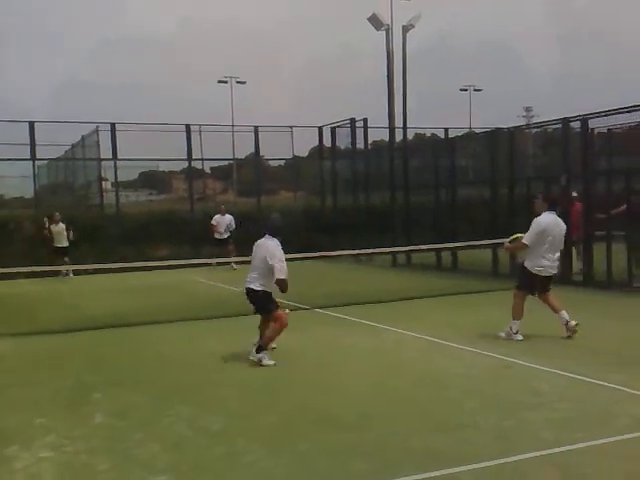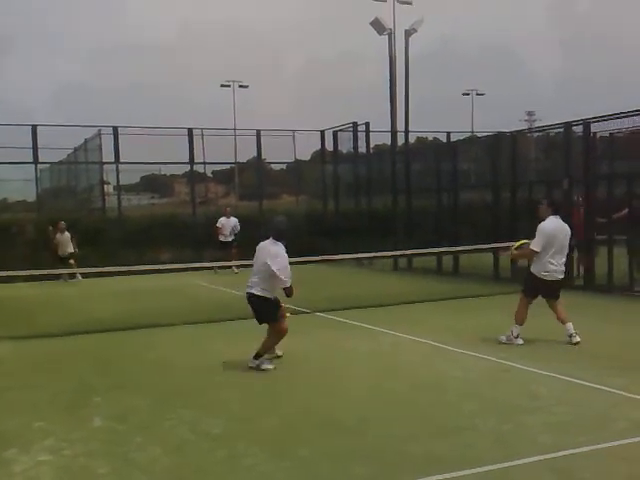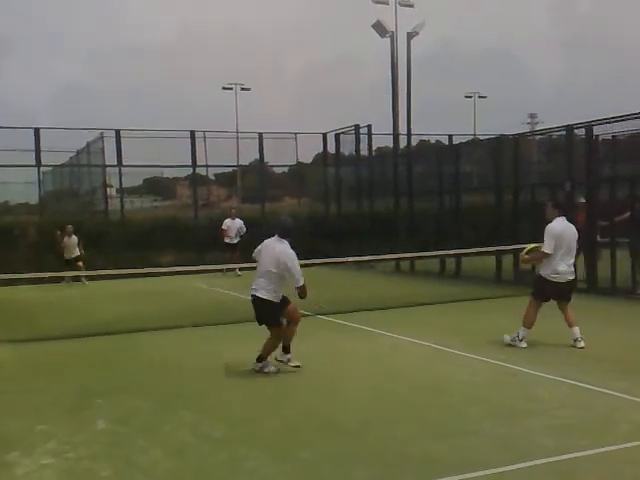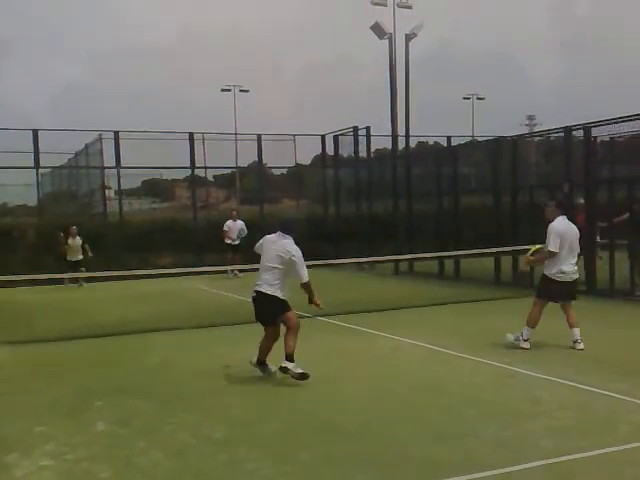
dt=0.1s
person 1, frame 1
left shoulder: (259, 243)
right shoulder: (276, 250)
right elbow: (280, 280)
right wrist: (284, 288)
left hip: (254, 287)
right hip: (259, 291)
left knee: (269, 317)
right knee: (282, 320)
left ankle: (263, 341)
right ankle: (258, 353)
person 1, frame 2
left shoulder: (262, 245)
right shoulder: (280, 255)
right elbow: (286, 287)
right wrist: (290, 292)
left hip: (255, 292)
right hip: (260, 296)
left knee: (281, 315)
right knee: (281, 329)
left ankle: (269, 350)
right ankle: (257, 359)
person 1, frame 3
left shoulder: (266, 244)
right shoulder: (288, 255)
left elbow: (255, 256)
right elbow: (299, 285)
right wrist: (303, 294)
left hip: (270, 295)
right hip: (266, 298)
left knee: (295, 315)
right knee: (277, 331)
left ankle: (285, 354)
right ankle: (260, 362)
person 1, frame 4
left shoulder: (268, 239)
right shoulder: (293, 250)
left elbow: (257, 249)
right elbow: (304, 280)
right wrist: (312, 297)
left hip: (263, 293)
right hip: (270, 296)
left knee: (293, 325)
right knee: (274, 332)
left ankle: (289, 363)
right ankle: (260, 362)
person 2, frame 1
left shoulder: (539, 221)
right shoulder: (561, 224)
left elbow: (525, 244)
right elbow: (559, 247)
left wrist: (510, 247)
left hip: (533, 267)
right hip: (550, 268)
left knee: (518, 295)
right knee: (545, 295)
left ankle: (514, 331)
right ankle: (567, 322)
person 2, frame 2
left shoulder: (544, 226)
right shoulder: (566, 228)
left elbow: (535, 250)
left wrist: (517, 254)
left hip: (540, 273)
right hip: (557, 273)
left knee: (524, 301)
right knee: (554, 303)
left ankle: (514, 335)
right ankle: (573, 334)
person 2, frame 3
left shoulder: (552, 227)
right shoulder: (572, 229)
left elbow: (546, 252)
left wrist: (528, 259)
left hip: (550, 275)
right hip: (568, 276)
left knee: (534, 305)
right knee: (565, 306)
left ankle: (519, 338)
right ankle: (578, 339)
person 2, frame 4
left shoulder: (554, 226)
right shoulder: (573, 227)
left elbow: (552, 252)
left wrist: (534, 260)
left hip: (554, 275)
right hip: (571, 274)
left knee: (538, 305)
right knee: (567, 307)
left ankle: (524, 338)
right ankle: (577, 340)
